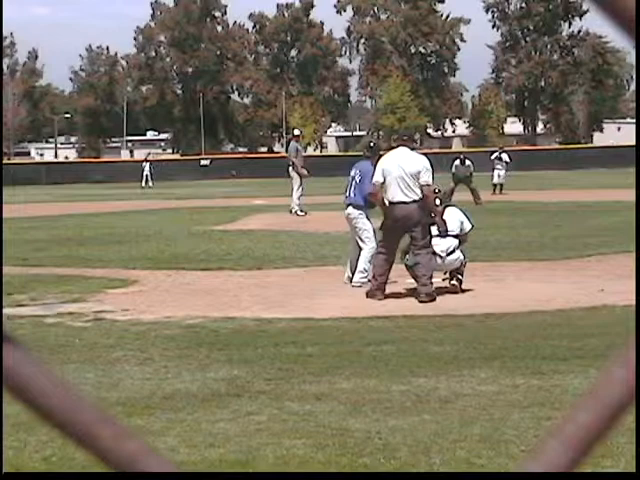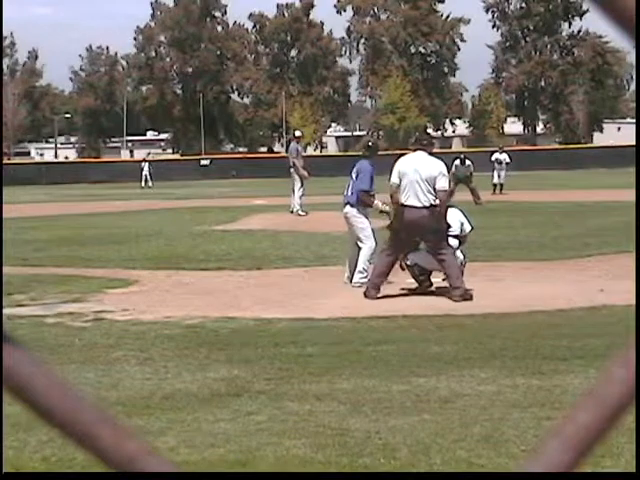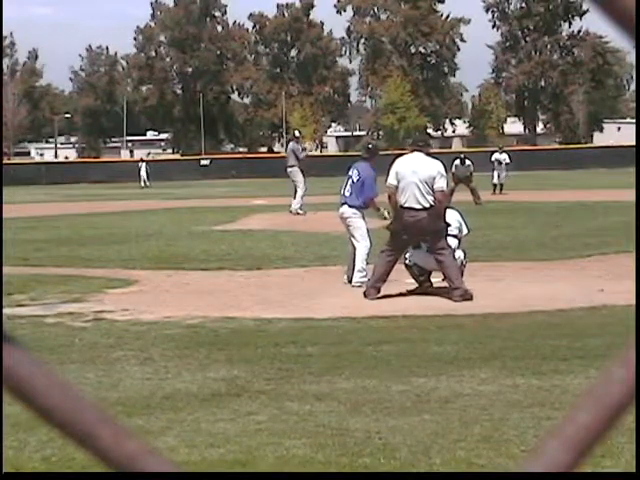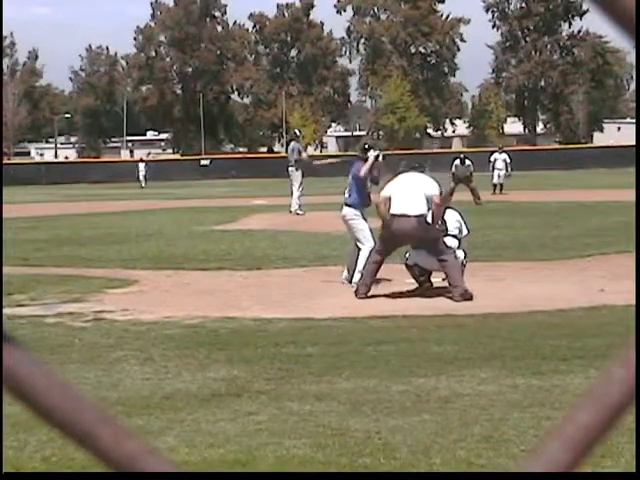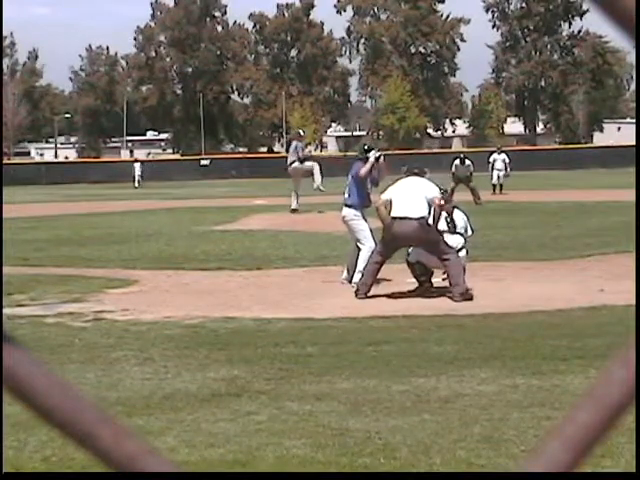
dt=1s
person 1, frame 1
left shoulder: (385, 159)
right shoulder: (421, 159)
left elbow: (376, 191)
right elbow: (427, 192)
left wrist: (385, 210)
right wrist: (436, 213)
left hip: (394, 210)
right hip: (416, 209)
left knee: (385, 250)
right knee: (422, 250)
left ankle: (377, 289)
right ankle: (425, 290)
person 1, frame 2
left shoulder: (402, 161)
right shoulder: (438, 165)
left elbow: (393, 192)
right elbow: (442, 197)
left wrist: (398, 213)
right wrist: (441, 219)
left hip: (406, 214)
right hip: (428, 215)
left knee: (390, 251)
right knee: (444, 252)
left ankle: (372, 288)
right ankle: (458, 290)
person 1, frame 3
left shoulder: (399, 162)
right shoulder: (436, 165)
left elbow: (391, 193)
right elbow: (440, 197)
left wrist: (397, 215)
right wrist: (440, 218)
left hip: (405, 215)
right hip: (428, 216)
left knee: (389, 252)
right knee: (444, 252)
left ankle: (372, 289)
right ankle: (458, 291)
person 1, frame 4
left shoulder: (396, 180)
right shoulder: (428, 180)
left elbow: (380, 202)
right elbow: (437, 202)
left wrist: (387, 224)
right wrist: (435, 224)
left hip: (396, 224)
right hip: (419, 224)
left knee: (378, 253)
right knee: (446, 253)
left ankle: (362, 289)
right ankle: (459, 291)
person 1, frame 5
left shoulder: (396, 184)
right shoulder: (428, 184)
left elbow: (380, 205)
right elbow: (437, 203)
left wrist: (388, 226)
right wrist: (433, 226)
left hip: (396, 226)
right hip: (419, 226)
left knee: (379, 255)
right knee: (448, 254)
left ankle: (362, 290)
right ankle: (459, 292)
person 2, frame 1
left shoulder: (357, 166)
right shoulder: (369, 169)
right elbow: (369, 194)
left hip: (350, 209)
right hip: (359, 211)
left knee: (357, 244)
right knee: (370, 244)
left ankle: (350, 276)
right ankle: (360, 279)
person 2, frame 2
left shoulder: (359, 164)
right shoulder: (367, 167)
right elbow: (362, 193)
left wrist: (375, 201)
right wrist: (376, 204)
left hip: (350, 208)
right hip: (356, 210)
left knee: (356, 244)
right knee: (369, 243)
left ankle: (350, 276)
right ankle: (359, 279)
person 2, frame 3
left shoulder: (355, 166)
right shoulder: (369, 172)
right elbow: (369, 199)
right wrist: (381, 211)
left hip: (345, 208)
right hip: (353, 211)
left knee: (356, 243)
right knee: (363, 244)
left ankle: (350, 275)
right ankle: (359, 279)
person 2, frame 4
left shoulder: (362, 166)
right shoulder: (358, 165)
left elbow: (376, 180)
right elbow: (362, 175)
right wrist: (371, 159)
left hip: (353, 211)
right hip: (354, 211)
left knee: (360, 244)
right knee: (368, 244)
left ankle: (348, 276)
right ankle: (358, 279)
person 2, frame 5
left shoulder: (365, 168)
right shoulder: (358, 165)
left elbow: (377, 181)
right elbow: (362, 174)
left wrist: (381, 164)
right wrist: (372, 159)
left hip: (354, 212)
right hip: (353, 212)
left knee: (360, 245)
right knee: (368, 245)
left ankle: (348, 276)
right ankle: (358, 279)
